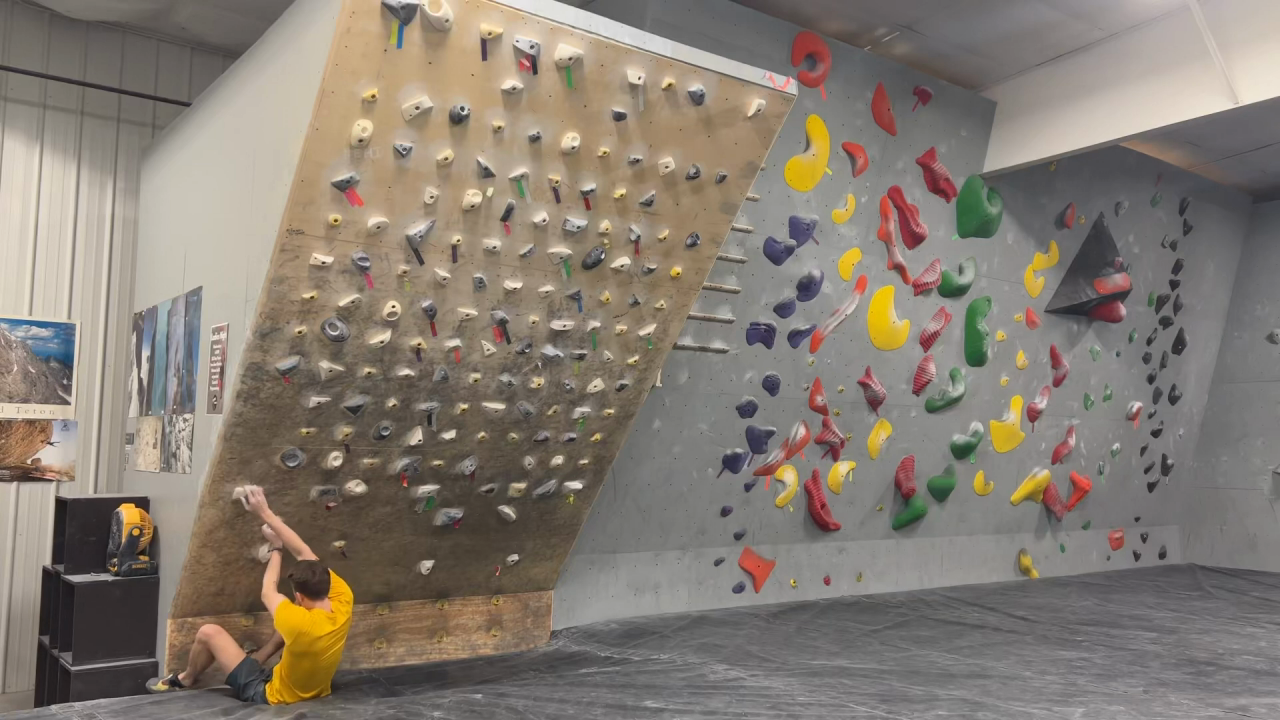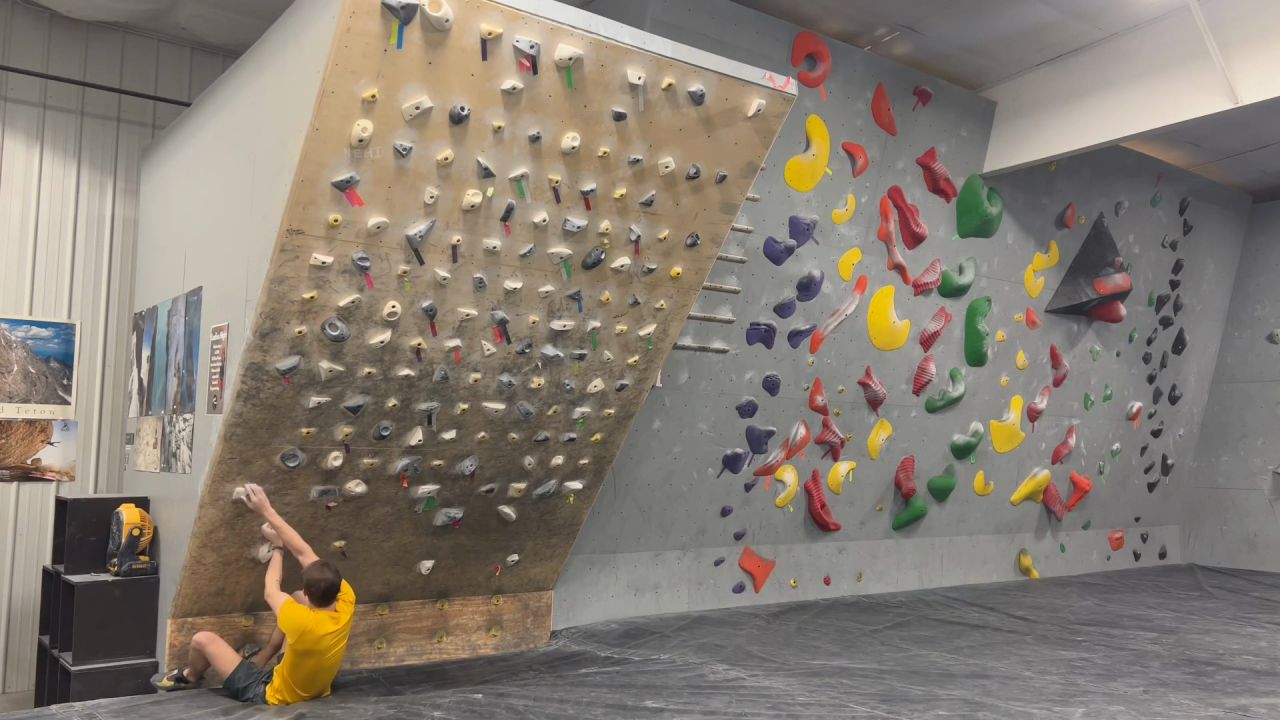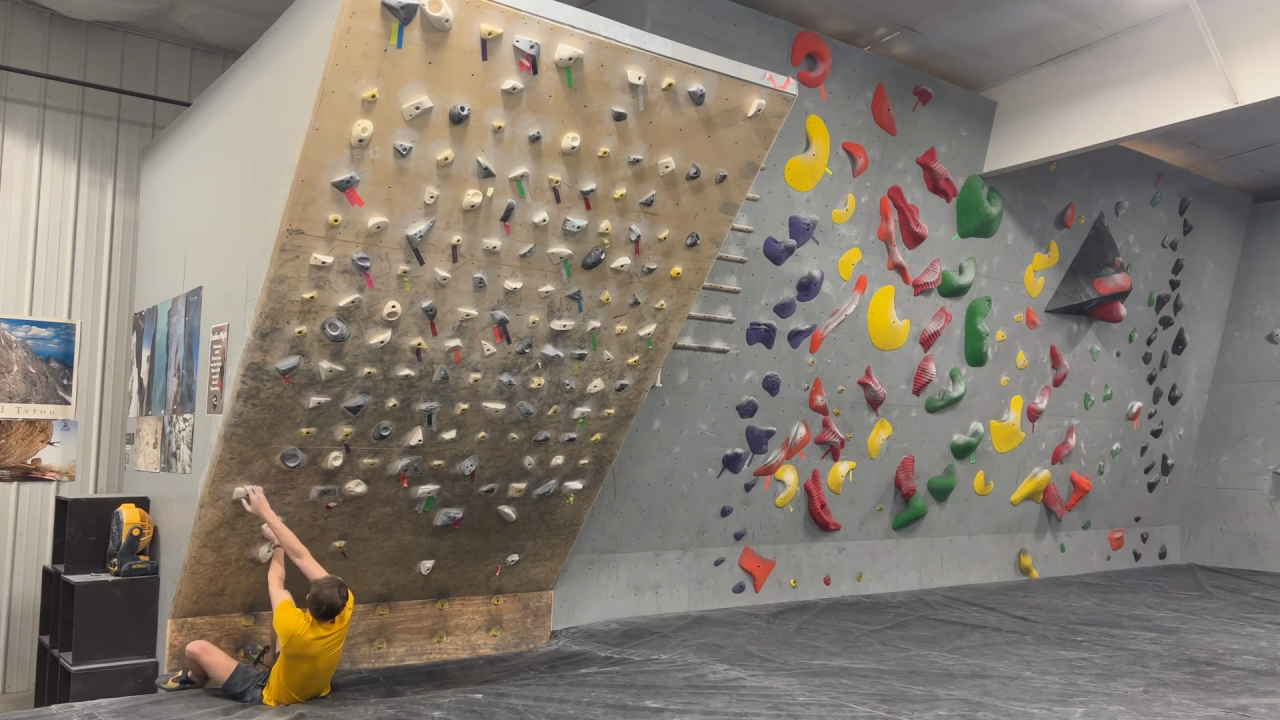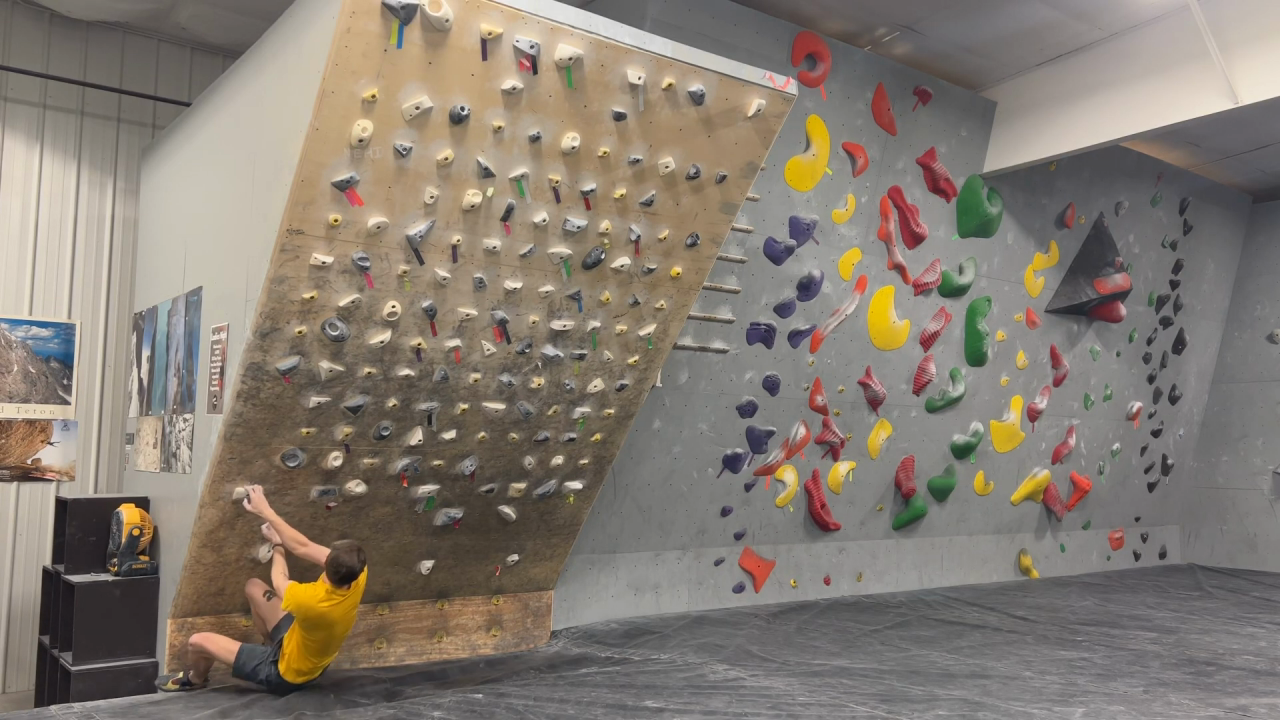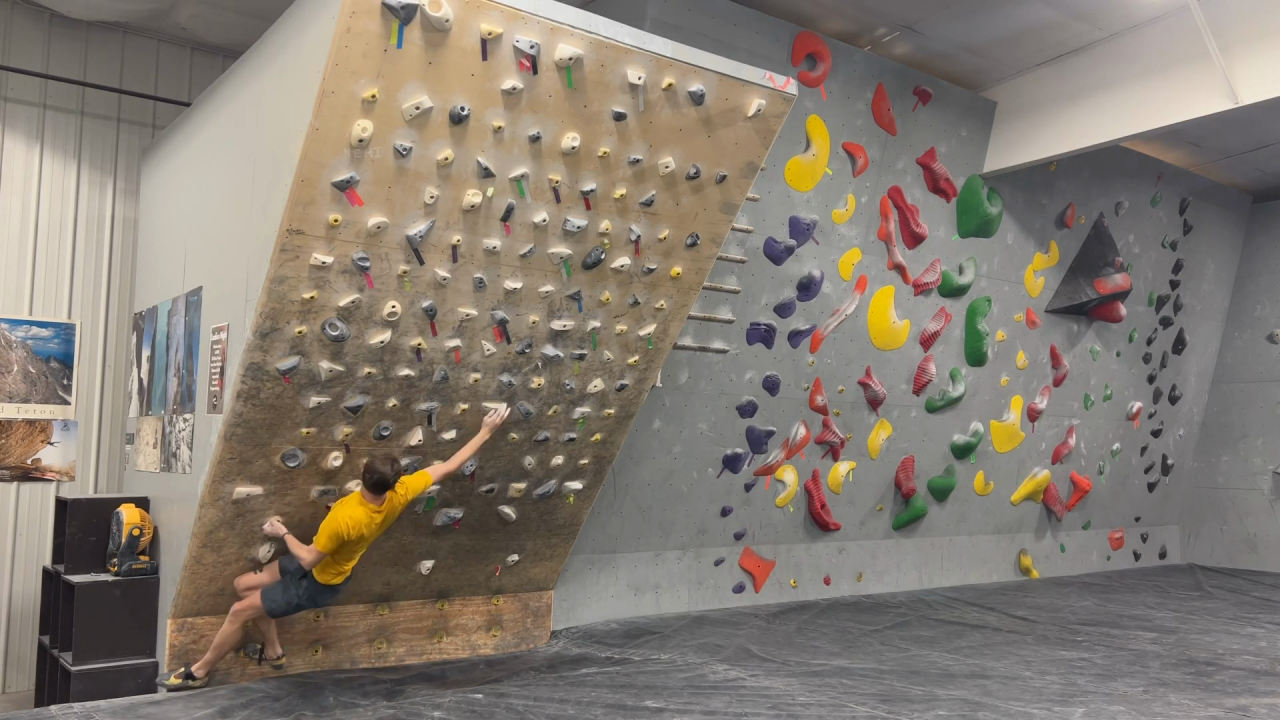
dt=0.7s
person 1, frame 1
left shoulder: (301, 622)
right shoulder: (344, 600)
left elbow: (268, 593)
right elbow: (304, 554)
left wrist: (276, 547)
right wrist: (266, 513)
left hip: (271, 695)
right hip: (313, 688)
left knee: (208, 632)
left ankle: (185, 680)
right ankle: (259, 658)
person 1, frame 2
left shoulder: (305, 622)
right shoulder: (346, 602)
left elbow: (271, 592)
right elbow: (305, 553)
left wrist: (277, 546)
right wrist: (268, 511)
left hip: (271, 695)
right hip: (312, 688)
left knee: (202, 639)
right knee: (296, 598)
left ankle: (190, 677)
right ankle: (261, 659)
person 1, frame 3
left shoulder: (295, 627)
right shoulder: (345, 607)
left elbow: (275, 584)
right elbow: (301, 557)
left wrist: (277, 545)
right wrist: (266, 513)
left hip: (271, 696)
right hip: (312, 690)
left knee: (196, 648)
right knee: (286, 595)
left ankle: (194, 678)
right ankle: (271, 658)
person 1, frame 4
left shoulder: (313, 601)
right shoulder: (358, 574)
left elbow: (280, 581)
right elbow: (304, 547)
left wrist: (277, 544)
right wrist: (266, 512)
left hip: (287, 674)
right hip: (302, 646)
left knee: (198, 642)
right knee: (253, 586)
left ankle: (195, 679)
right ankle: (272, 648)
person 1, frame 5
left shoulder: (343, 518)
right shoulder: (402, 492)
left elbow: (308, 559)
right elbow: (449, 466)
left wrist: (283, 532)
right wrist: (485, 431)
left hip: (317, 583)
right hip: (327, 565)
left knee: (239, 611)
right knee: (243, 584)
left ankle: (198, 671)
right ankle: (273, 651)
